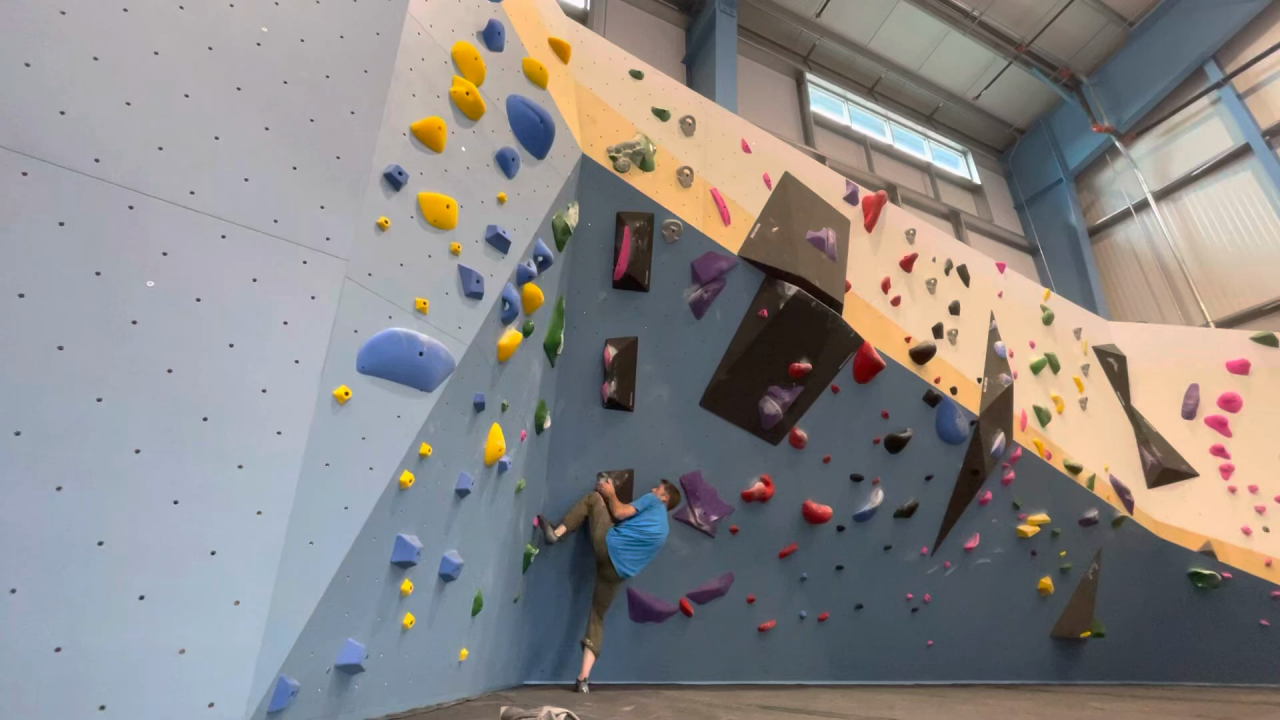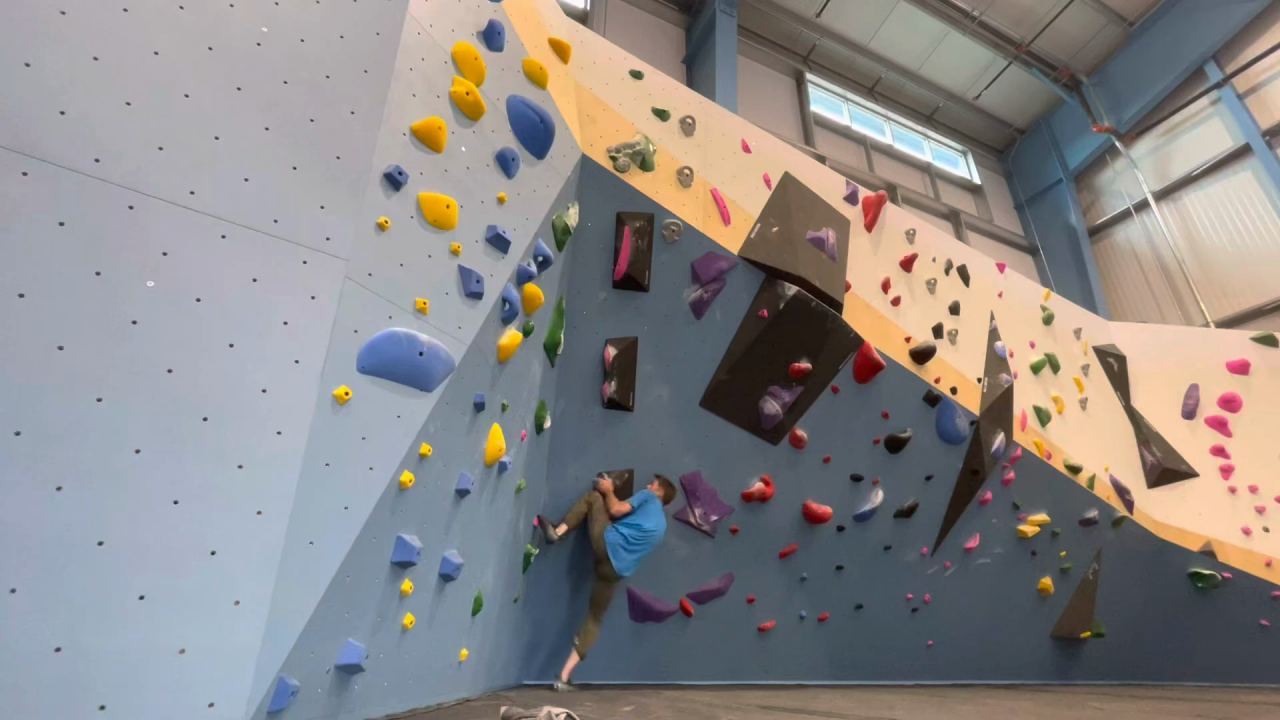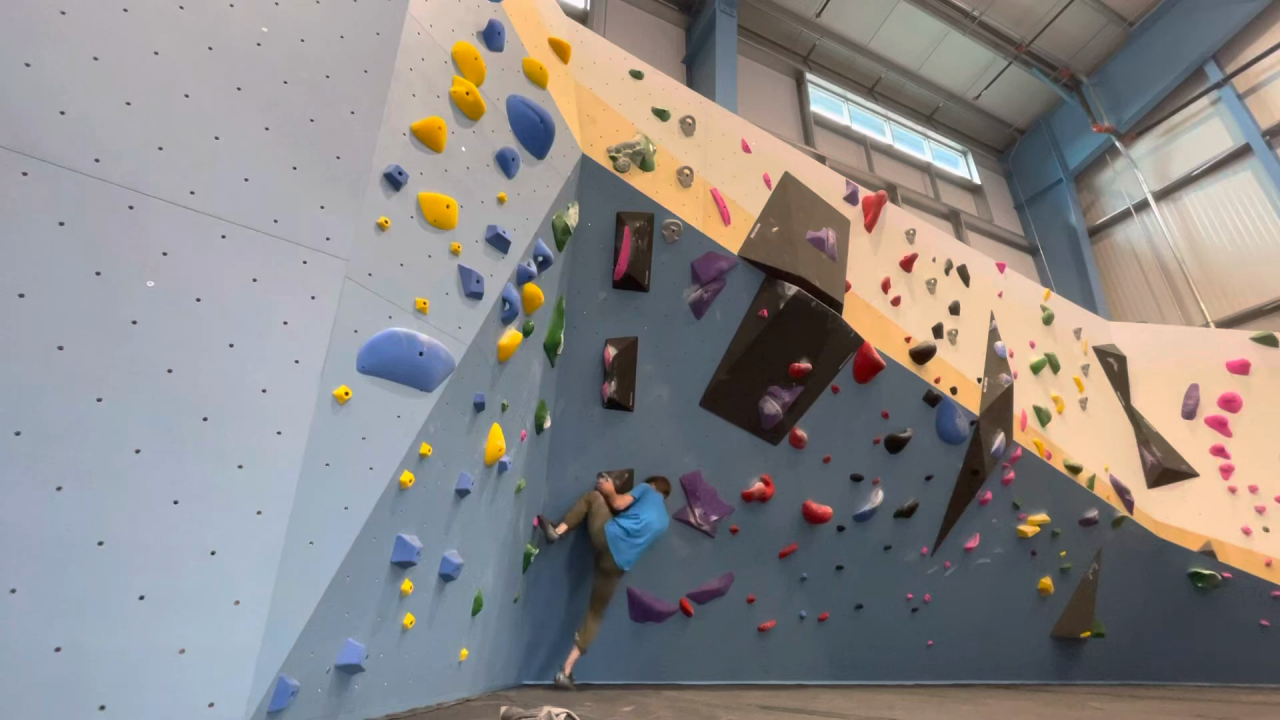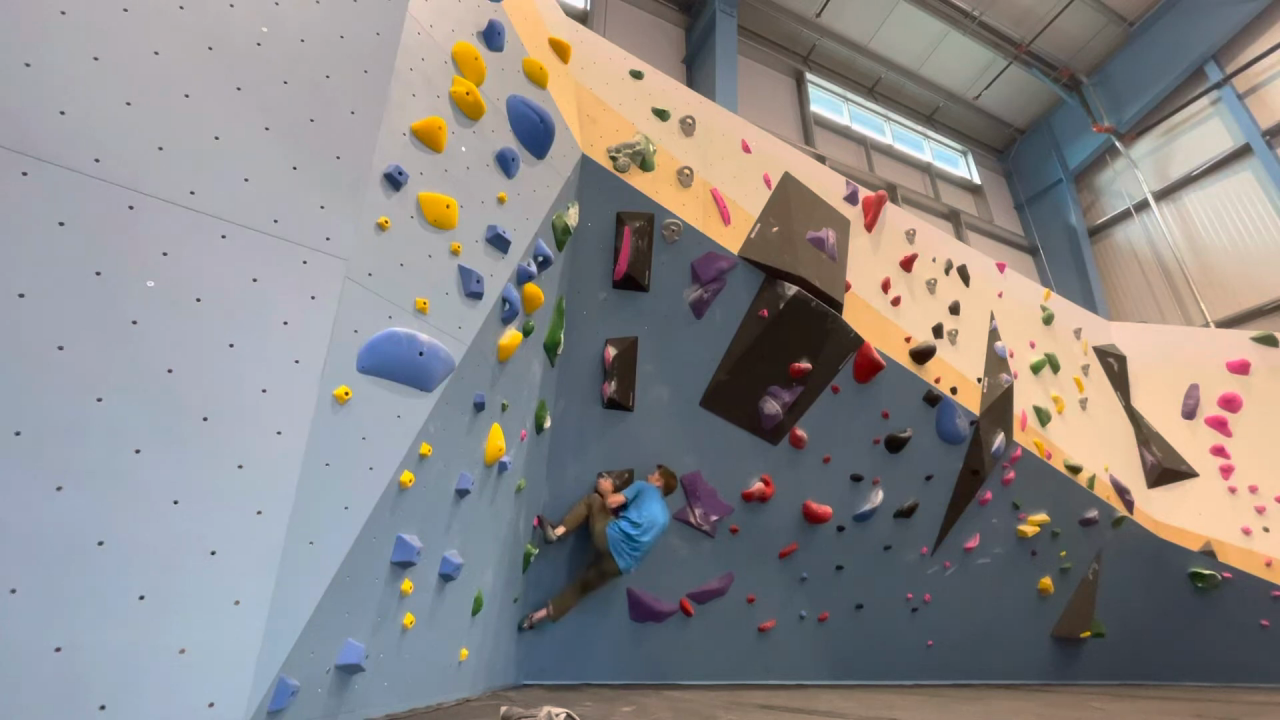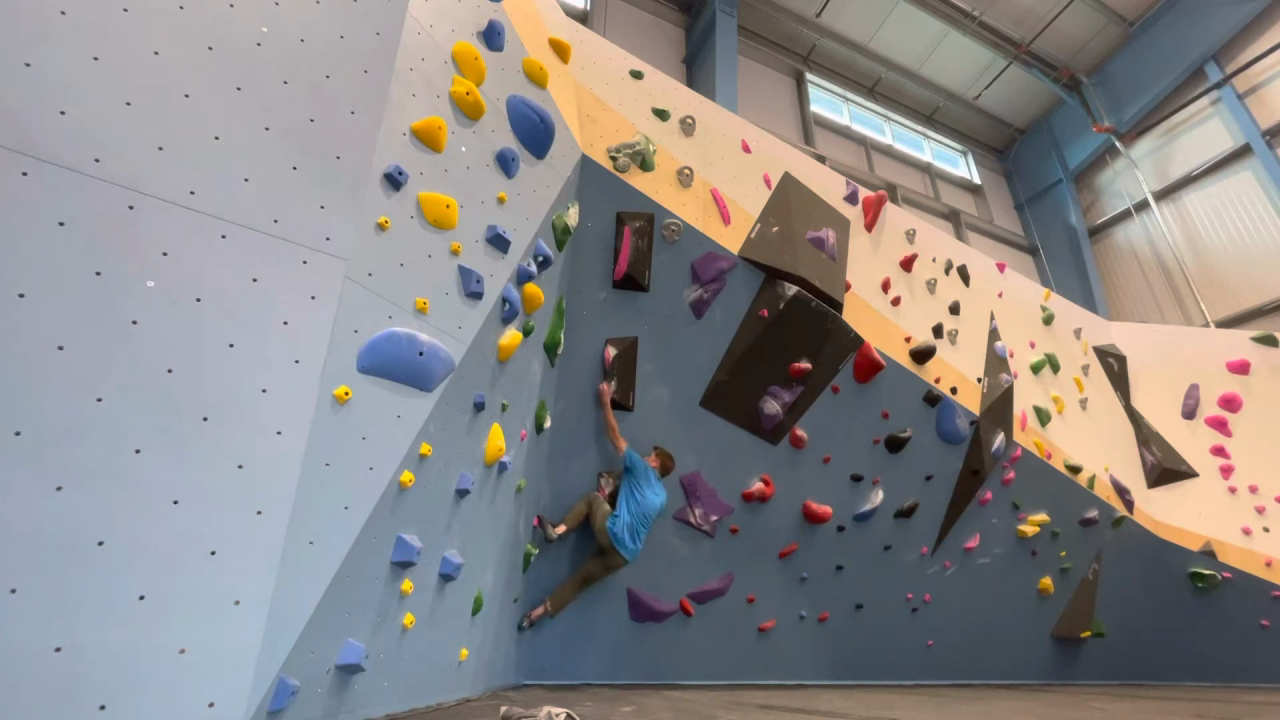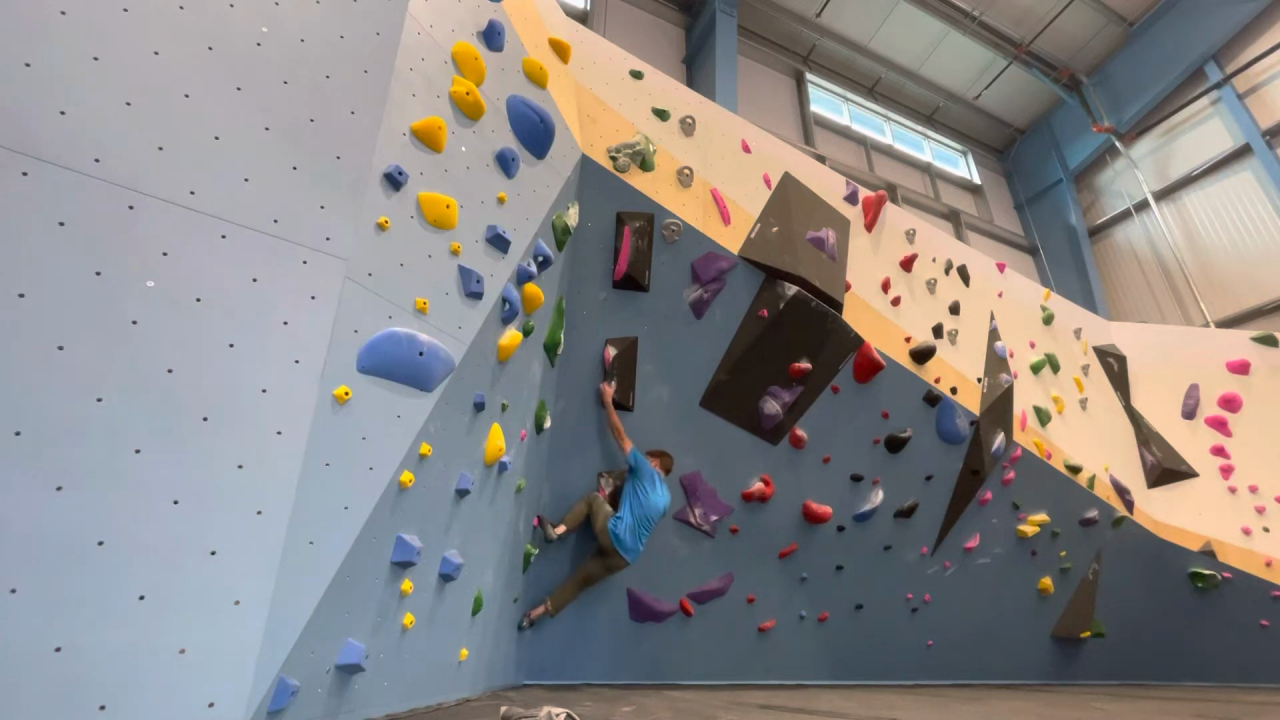
dt=0.5s
person 1, frame 1
left shoulder: (652, 501)
right shoulder: (663, 529)
left elbow: (620, 513)
left wrist: (610, 494)
left hip: (609, 543)
right hip: (619, 569)
left knee: (594, 497)
right knee: (597, 616)
left ankle: (556, 532)
right ankle: (583, 677)
person 1, frame 2
left shoulder: (648, 496)
right shoulder: (660, 525)
left elbow: (615, 509)
left wrist: (607, 491)
left hip: (607, 542)
right hip: (616, 568)
left knee: (593, 496)
right knee: (594, 617)
left ankle: (557, 531)
right ankle: (565, 676)
person 1, frame 3
left shoulder: (647, 489)
right shoulder: (664, 521)
left elbow: (618, 504)
left wrist: (610, 491)
left hip: (609, 537)
right hip: (619, 563)
left knee: (593, 496)
right knee: (595, 613)
left ankle: (557, 531)
right ankle: (566, 669)
person 1, frame 4
left shoulder: (645, 487)
right shoulder: (664, 516)
left elbow: (611, 502)
left wrist: (606, 491)
left hip: (611, 538)
left knee: (593, 499)
right knee: (582, 585)
left ankle: (557, 531)
right ankle: (539, 616)
person 1, frame 5
left shoulder: (641, 469)
right shoulder: (662, 496)
left elbow: (615, 436)
left wrist: (605, 401)
right wrist: (611, 499)
left hip: (611, 534)
right hip: (625, 554)
left knee: (593, 498)
right knee: (580, 579)
left ankle: (557, 530)
right ankle: (540, 611)
person 1, frame 6
left shoulder: (645, 470)
right shoulder: (665, 497)
left elbow: (620, 435)
left wrist: (608, 400)
right wrist: (616, 497)
left hip: (614, 536)
right hip: (627, 555)
left knee: (594, 498)
right knee: (581, 579)
left ankle: (558, 530)
right ankle: (541, 610)
